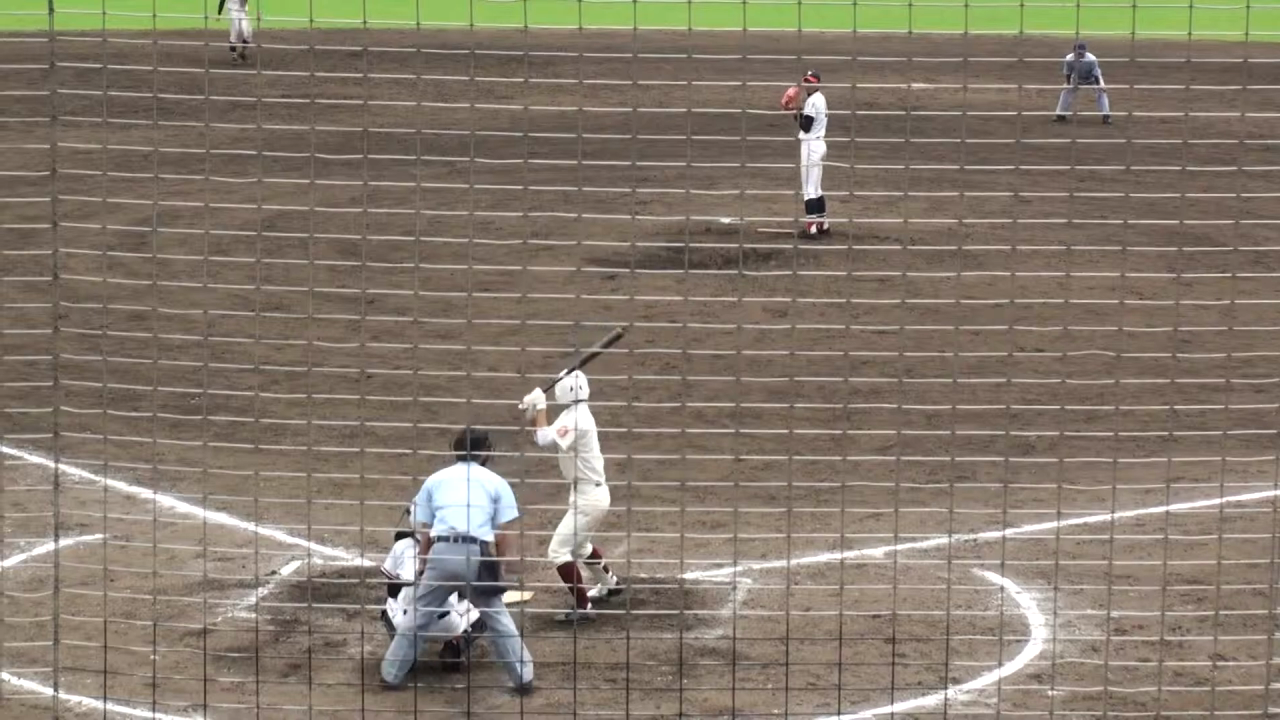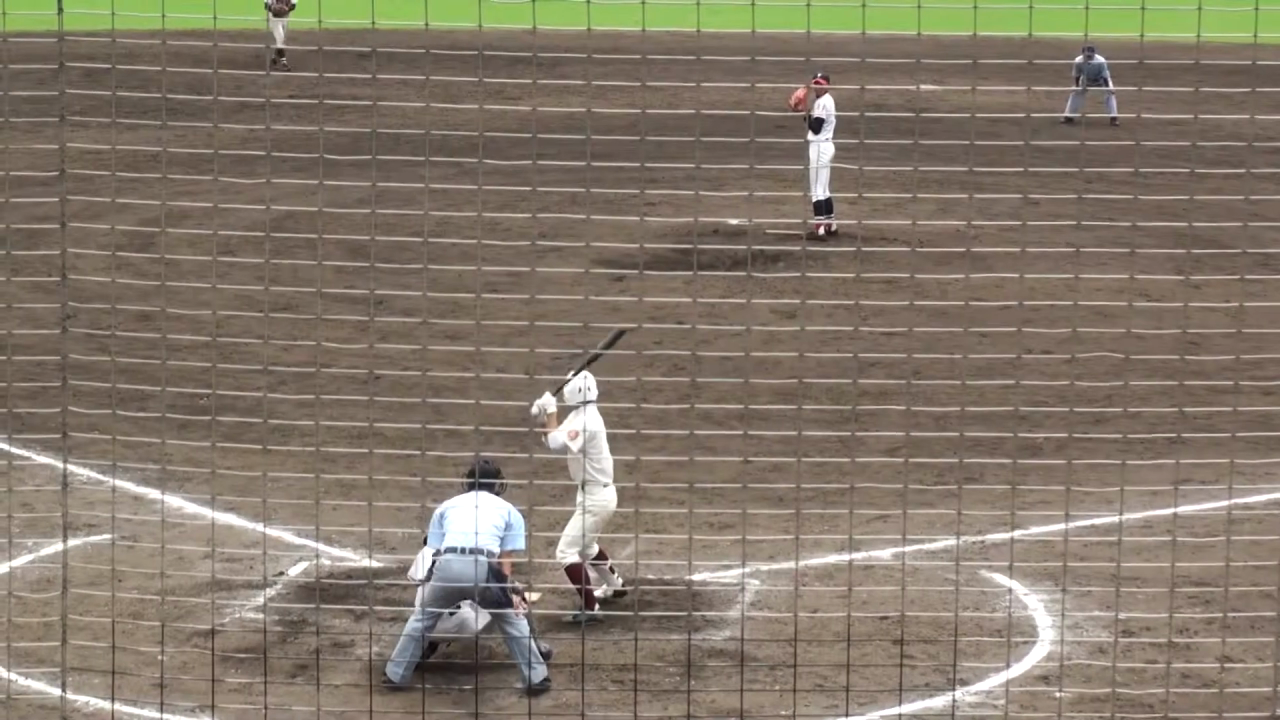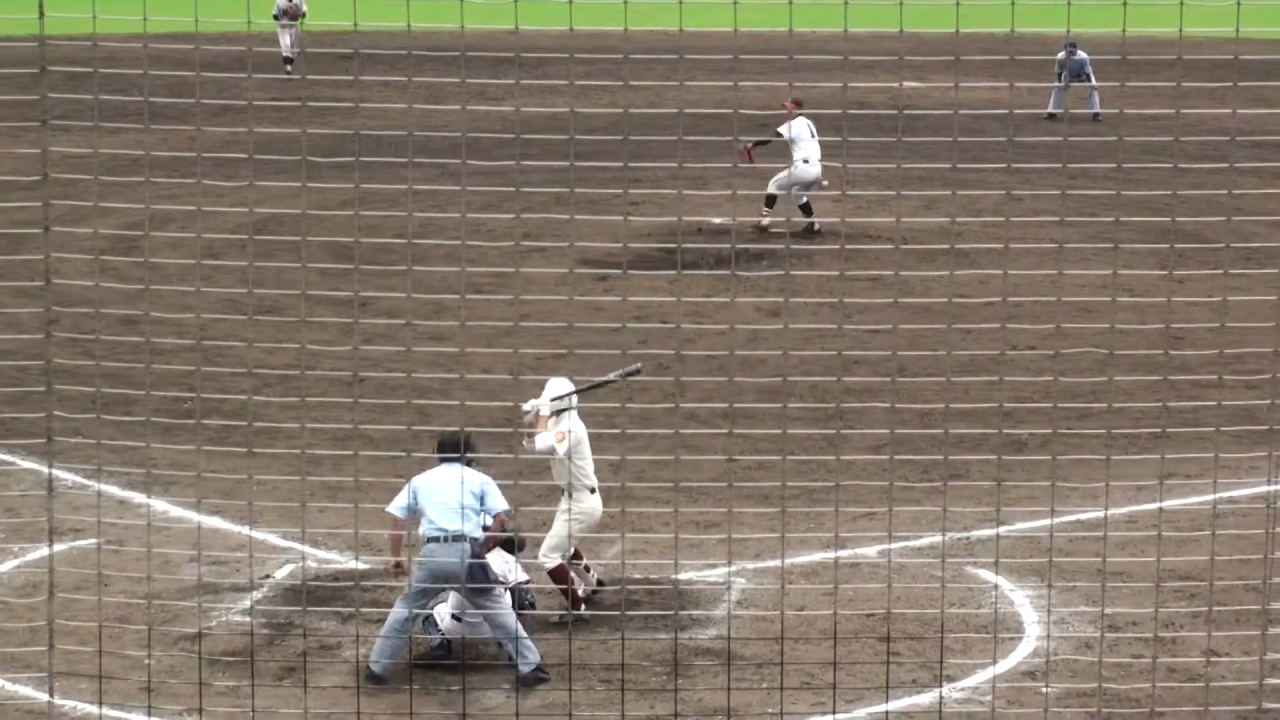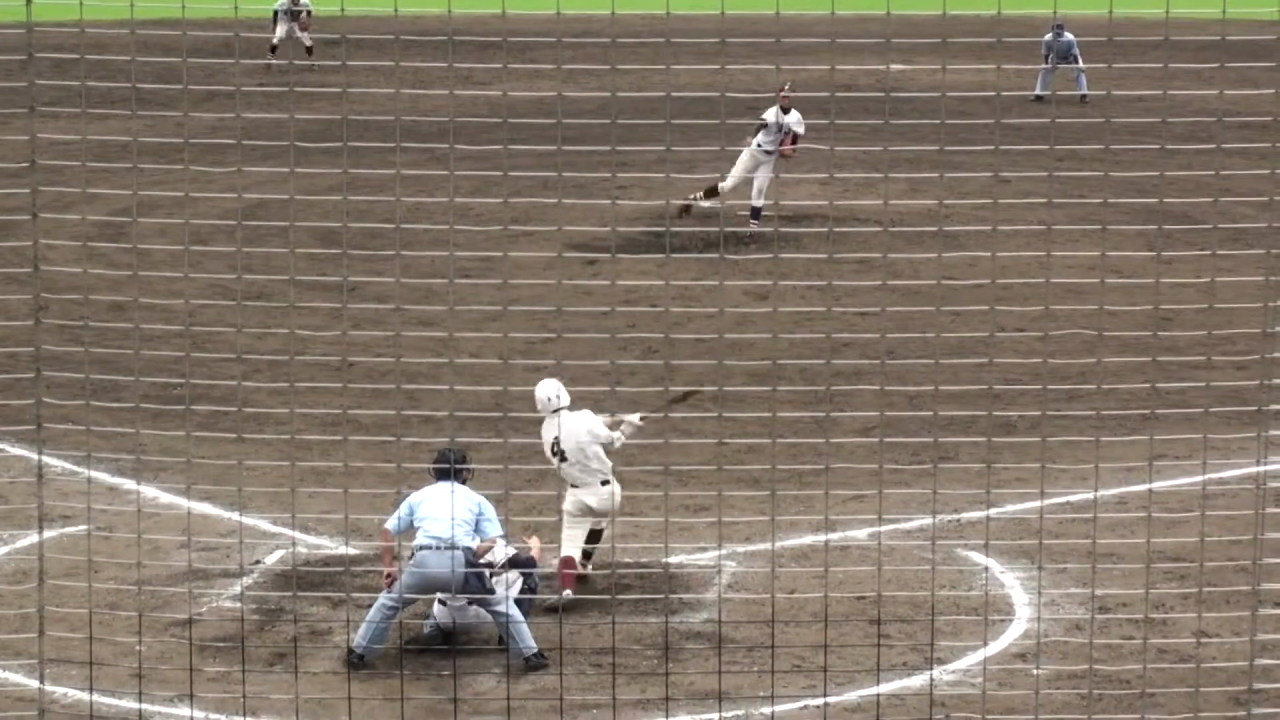
dt=1s
person 1, frame 1
left shoulder: (577, 418)
right shoulder: (574, 413)
left elbow: (544, 439)
right elbow: (546, 436)
left wrist: (540, 407)
right wrist: (532, 412)
left hip: (588, 496)
right hip: (590, 492)
left knee: (559, 550)
right knee: (579, 545)
left ankle: (583, 608)
right ankle: (609, 583)
person 1, frame 2
left shoulder: (586, 420)
right shoulder: (582, 415)
left elbow: (556, 443)
right elbow: (556, 439)
left wrist: (551, 412)
right wrist: (544, 416)
left hip: (595, 496)
right hip: (597, 493)
left knee: (567, 551)
right knee: (585, 545)
left ankle: (590, 609)
right ankle: (615, 585)
person 1, frame 3
left shoulder: (570, 425)
right shoulder: (559, 421)
left elbow: (543, 446)
right elbow: (532, 444)
left wrist: (542, 414)
right wrist: (532, 419)
left hip: (581, 503)
right hip: (574, 498)
left knee: (548, 555)
right knee: (563, 546)
left ankle: (577, 609)
right ankle: (591, 583)
person 1, frame 4
left shoulder: (547, 429)
right shoulder: (583, 417)
right elbow: (612, 442)
left wrist: (617, 418)
right wrist: (628, 424)
left hip: (577, 496)
right hip: (606, 491)
left knee: (569, 548)
right knee: (599, 521)
left ankle: (565, 591)
right ankle: (582, 567)
person 2, frame 1
left shoulder: (434, 480)
right shoulder: (496, 482)
left elbow: (424, 529)
right elbow: (502, 531)
left wrist: (422, 561)
left hip: (441, 552)
right hip: (476, 554)
left knee: (419, 615)
right knee: (496, 616)
left ankle: (392, 674)
right ankle: (523, 677)
person 2, frame 2
left shoulder: (447, 505)
right shoulder: (508, 510)
left elbow: (435, 552)
right elbow: (505, 558)
right wrist: (507, 592)
left hip: (448, 566)
right hip: (483, 567)
left knee: (421, 618)
right knee: (513, 619)
left ankle: (395, 675)
right ankle: (536, 678)
person 2, frame 3
left shoulder: (420, 480)
right shoulder: (480, 479)
left elbow: (396, 517)
right elbow: (501, 518)
left wrist: (396, 556)
right wrist: (484, 548)
left hip: (432, 553)
right hip: (467, 553)
left knee: (405, 609)
right knee: (497, 610)
left ankle: (377, 669)
right ankle: (530, 667)
person 2, frame 4
left shoulder: (418, 496)
right shoulder: (477, 499)
left elbow: (387, 530)
right elbow: (491, 542)
left wrist: (389, 567)
left hip: (424, 562)
right hip: (460, 561)
left knee: (389, 601)
right knee: (500, 603)
left ankle: (358, 653)
right ankle: (531, 655)
